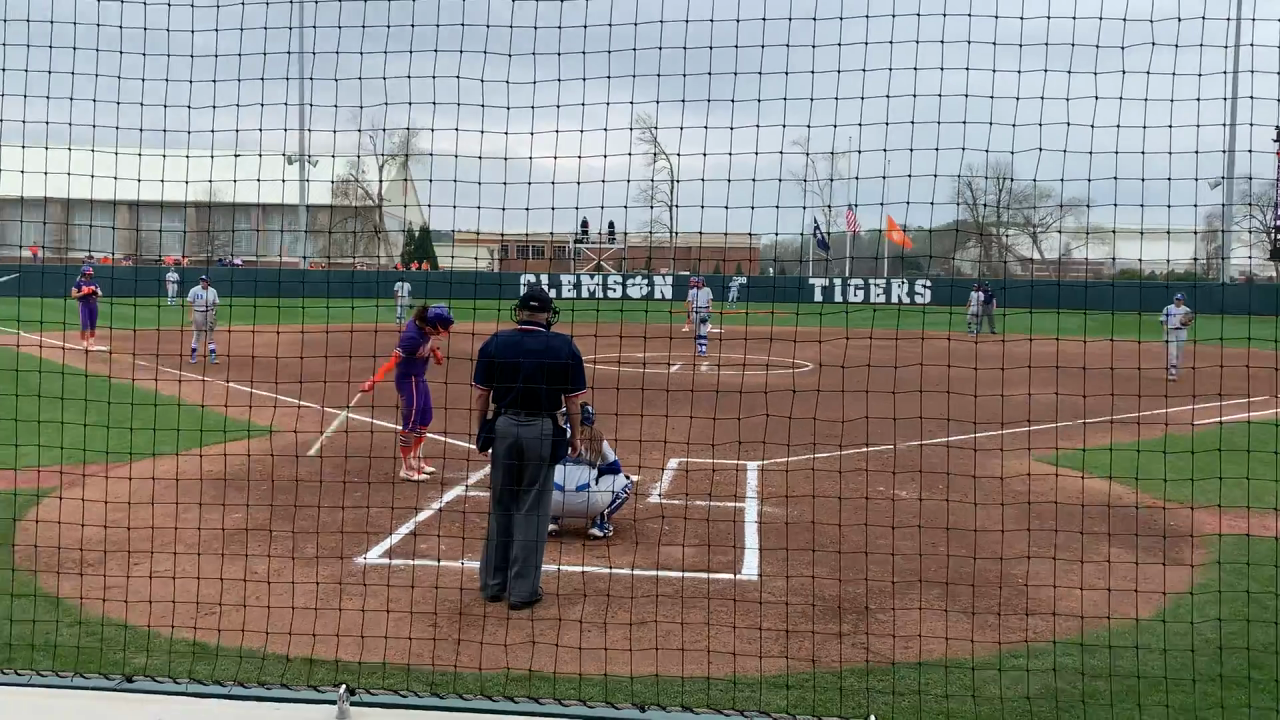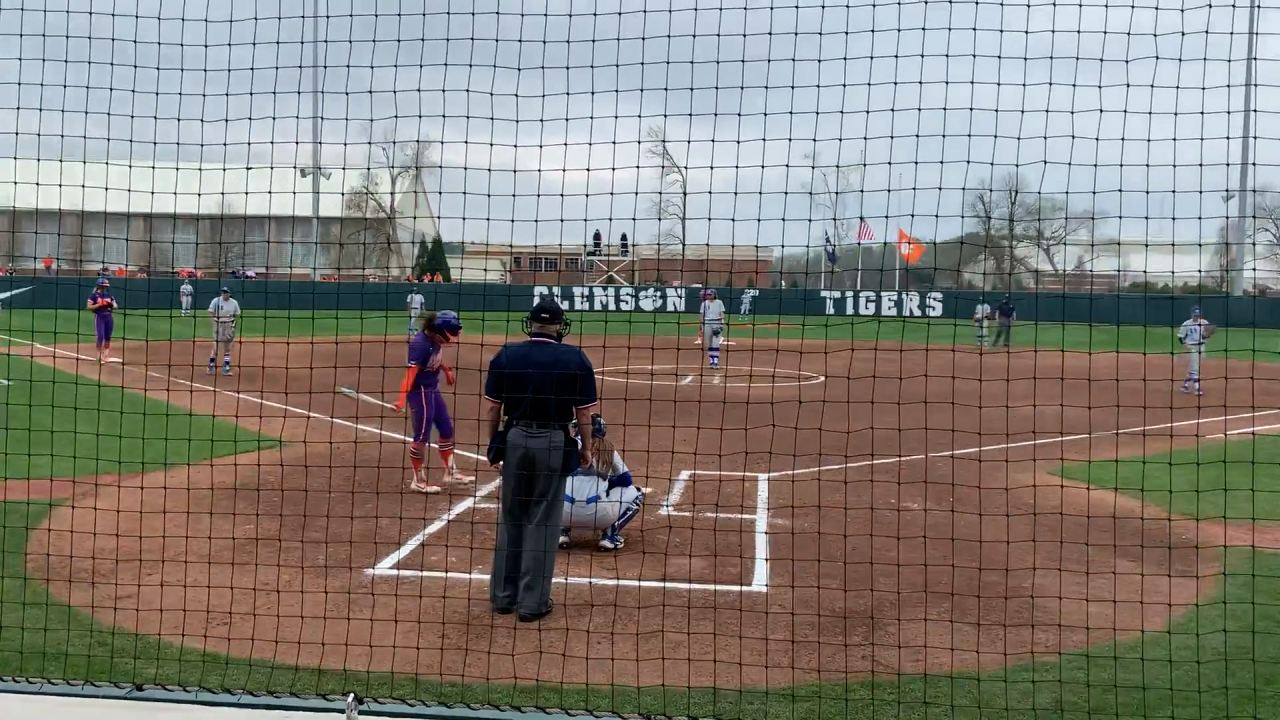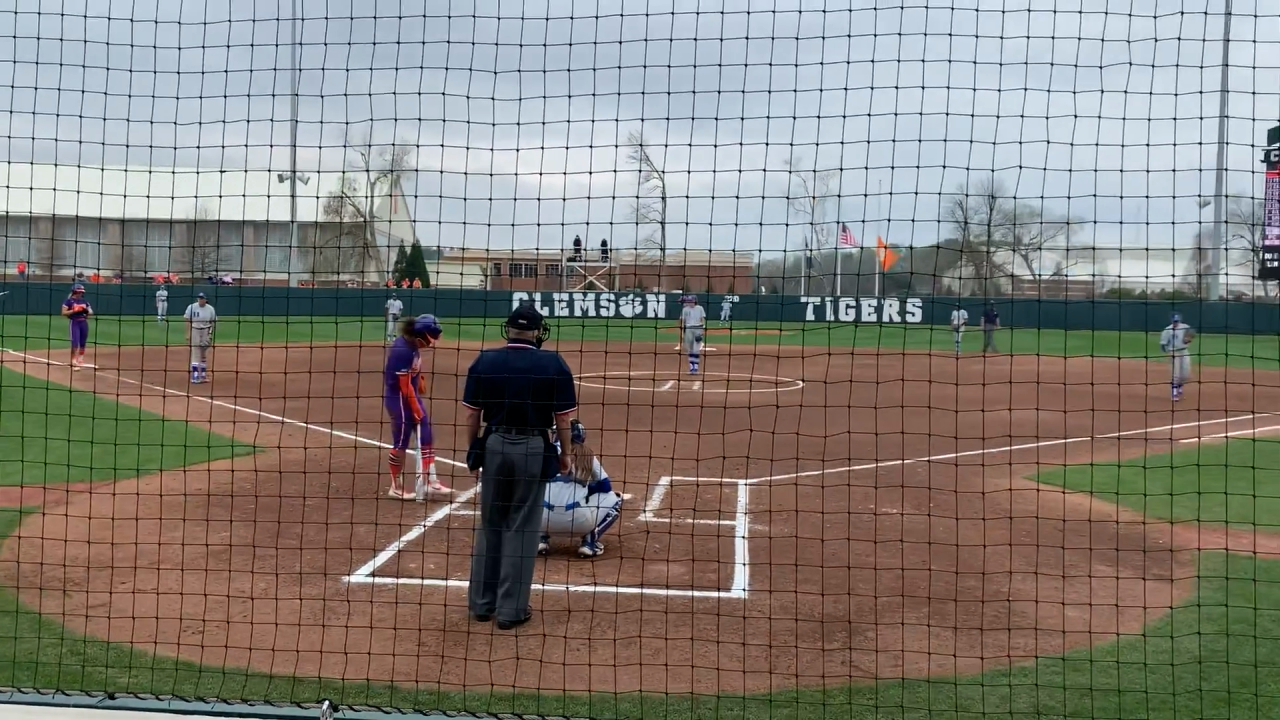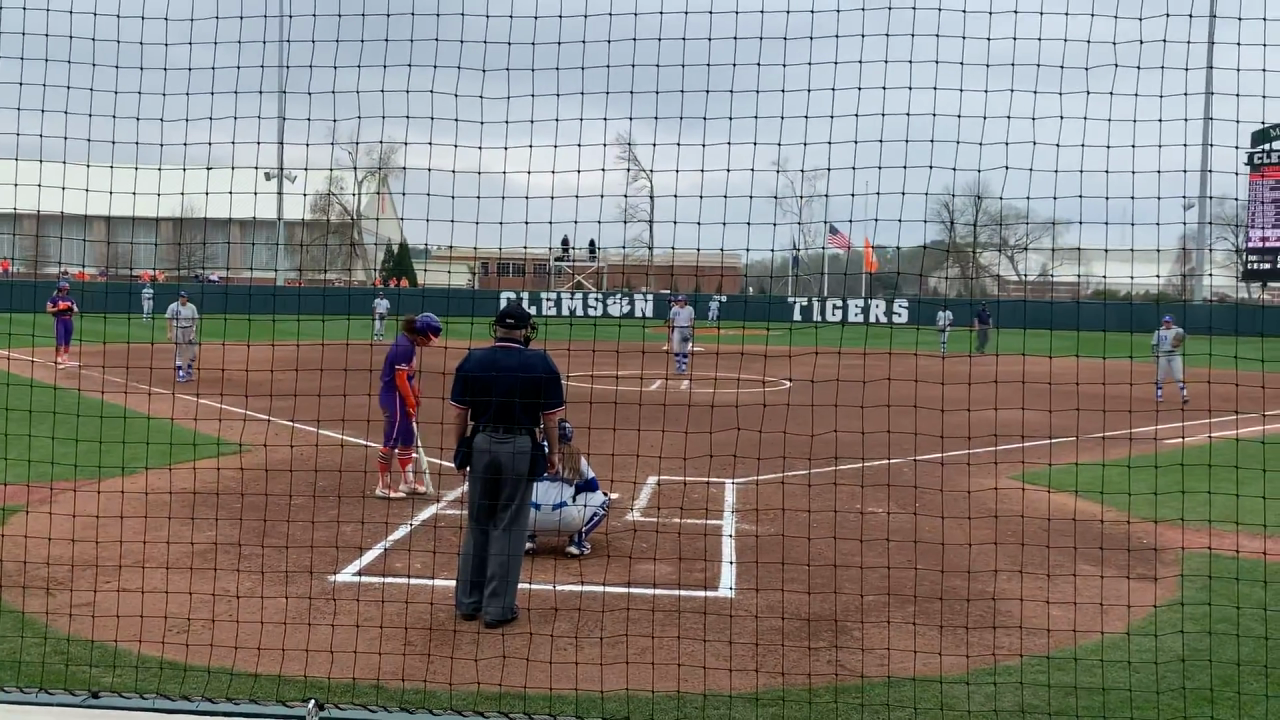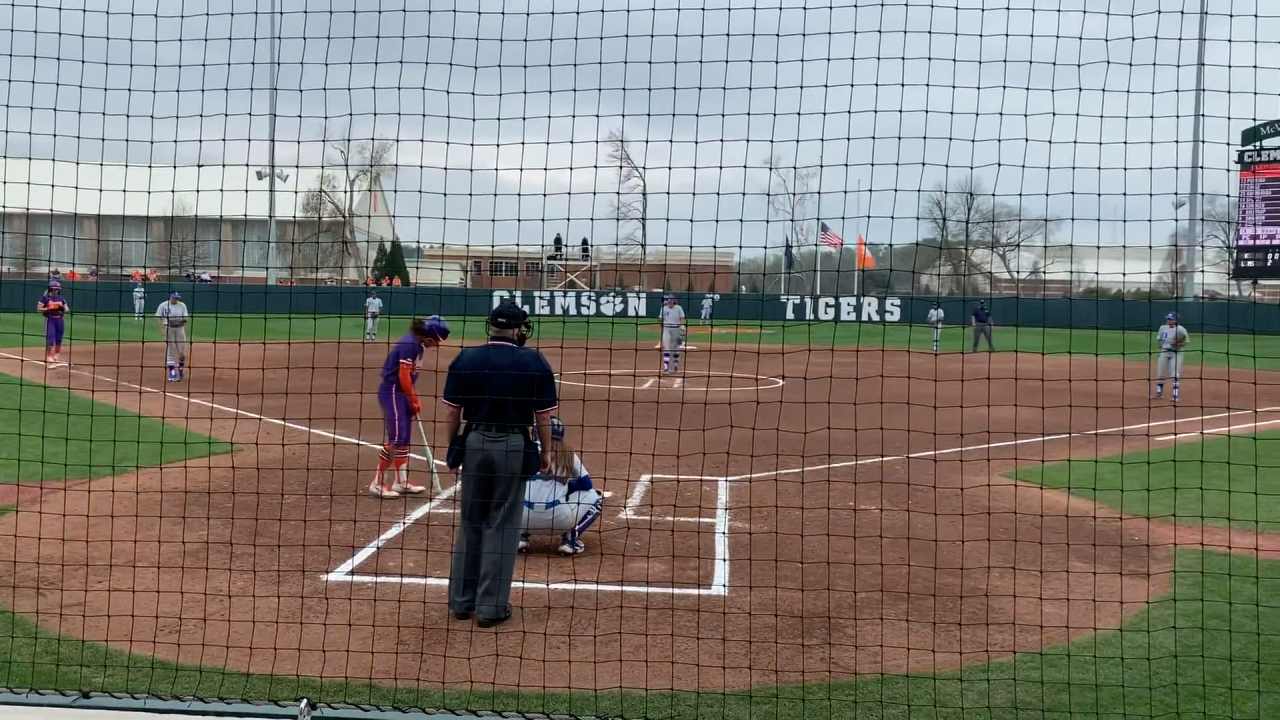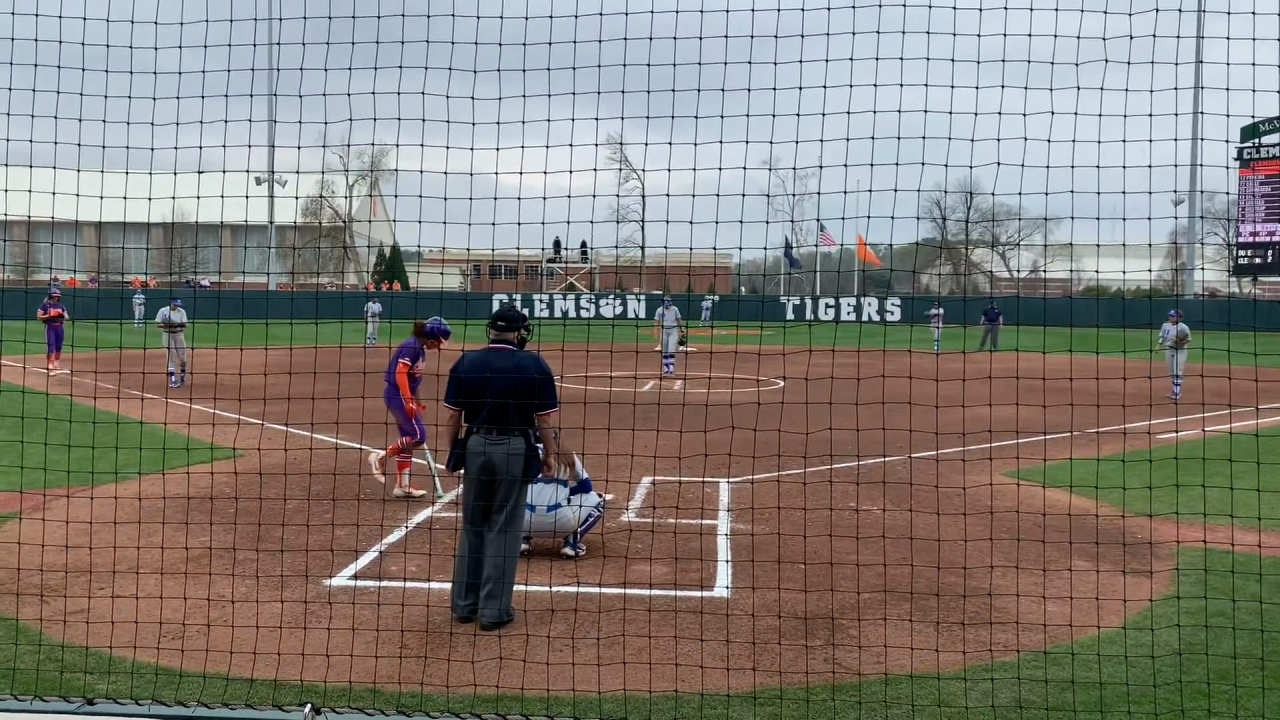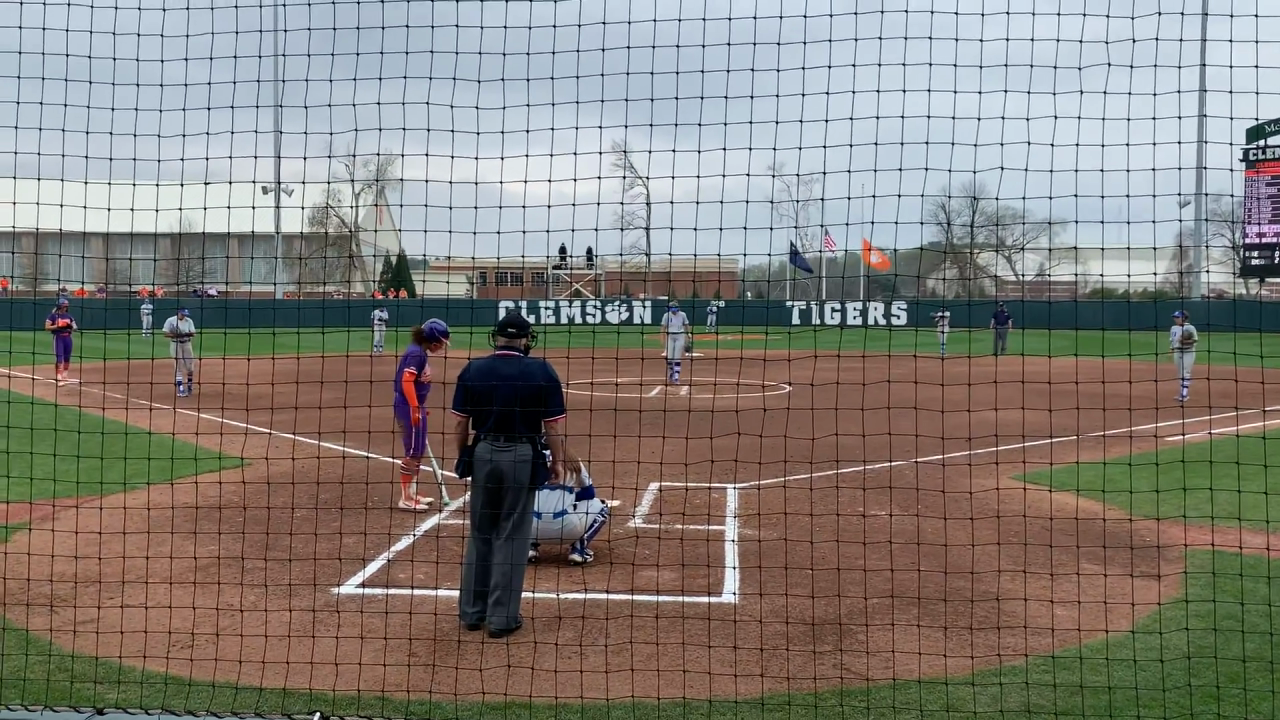
dt=0.4s
person 1, frame 1
left shoulder: (495, 342)
right shoulder: (563, 346)
left elbow: (481, 395)
right elbow: (572, 400)
left wrist: (480, 433)
right wrist: (575, 436)
left hip: (503, 427)
right hip: (542, 431)
left knee: (500, 505)
right knee: (532, 509)
left ankle: (493, 583)
right ankle: (522, 589)
person 1, frame 2
left shoulder: (506, 355)
right shoulder: (574, 358)
left elbow: (493, 408)
right elbow: (583, 412)
left wrist: (494, 445)
right wrist: (586, 448)
left hip: (515, 439)
right hip: (554, 443)
left knee: (510, 517)
right knee: (543, 521)
left ankle: (503, 595)
right ankle: (532, 601)
person 1, frame 3
left shoulder: (484, 361)
right shoulder: (553, 363)
left elbow: (472, 414)
right elbow: (562, 417)
left wrist: (473, 452)
right wrist: (565, 453)
left hip: (494, 445)
right hip: (533, 449)
left knee: (490, 524)
right knee: (522, 527)
left ankle: (482, 602)
right ankle: (511, 608)
person 1, frame 4
left shoulder: (472, 360)
right shoulder: (540, 363)
left elbow: (460, 413)
right elbow: (550, 417)
left wrist: (461, 450)
right wrist: (553, 452)
left hip: (481, 445)
right hip: (521, 448)
left knee: (476, 523)
right knee: (509, 527)
left ankle: (468, 601)
right ankle: (498, 607)
person 1, frame 5
left shoulder: (465, 358)
right shoulder: (533, 361)
left elbow: (452, 412)
right elbow: (543, 415)
left wrist: (453, 449)
right wrist: (545, 451)
left hip: (474, 444)
right hip: (514, 447)
left knee: (470, 522)
right knee: (502, 526)
left ankle: (461, 600)
right ankle: (491, 606)
person 1, frame 6
left shoulder: (466, 362)
right shoulder: (534, 364)
left elbow: (453, 415)
right elbow: (545, 418)
left wrist: (454, 452)
right wrist: (550, 454)
left hip: (476, 447)
right hip: (516, 450)
left knee: (472, 526)
right knee: (504, 529)
left ankle: (464, 604)
right ankle: (494, 610)
person 1, frame 7
left shoulder: (473, 369)
right shoulder: (541, 371)
left elbow: (460, 422)
right elbow: (553, 425)
left wrist: (462, 458)
right wrist: (557, 461)
left hip: (483, 454)
right hip: (522, 457)
left knee: (479, 533)
right knee: (512, 536)
left ankle: (472, 611)
right ankle: (502, 617)
person 2, frame 1
left shoulder: (424, 326)
right shoulder: (412, 336)
right elbow: (393, 360)
left wrist: (434, 350)
right wrist: (374, 380)
left hip: (419, 377)
right hip: (409, 380)
left knee: (426, 417)
right knee: (411, 423)
left ankle: (415, 460)
right ankle: (407, 468)
person 2, frame 2
left shoulder: (434, 339)
right shoulder: (420, 344)
right elbow: (410, 373)
left wrist: (446, 369)
right wrist: (401, 399)
left hip: (433, 389)
right hip: (420, 392)
left knee: (447, 430)
right knee: (422, 436)
left ankle: (451, 473)
right ankle: (418, 481)
person 2, frame 3
left shoulder: (413, 344)
right shoulder: (403, 350)
right elbow: (404, 385)
left wrist: (420, 379)
right wrist: (416, 408)
left hip: (412, 396)
right hip: (399, 399)
left knee: (426, 438)
right knee: (401, 443)
left ankle: (431, 482)
right ankle: (396, 487)
person 2, frame 4
left shoulder: (409, 342)
right shoulder: (404, 346)
right elbow: (400, 379)
left wrist: (415, 393)
right wrist: (410, 403)
left hip: (402, 396)
right hip: (394, 397)
left knee: (408, 440)
right knee: (391, 441)
left ankle: (408, 482)
right ankle: (383, 486)
person 2, frame 5
left shoulder: (418, 345)
right shoulder: (410, 344)
right elbow: (403, 374)
left wrist: (415, 398)
right wrist: (413, 399)
left hip: (401, 393)
right hip: (392, 391)
left knee: (404, 439)
right knee: (395, 439)
left ankle: (400, 482)
right ankle: (378, 483)
person 2, frame 6
left shoulder: (420, 348)
right shoulder: (411, 345)
right elbow: (400, 373)
left wrist: (416, 401)
right wrist: (408, 400)
left hip: (405, 396)
right hip: (398, 395)
left knee: (408, 438)
right knee: (419, 435)
left ankle: (402, 486)
right ankle: (381, 457)
person 2, frame 7
left shoulder: (421, 353)
right shoulder: (416, 353)
right elbow: (406, 382)
right wrist: (415, 409)
left hip: (415, 406)
right hip: (408, 406)
left knee: (418, 452)
right knee: (412, 452)
left ankle: (412, 494)
right ankle: (406, 499)
